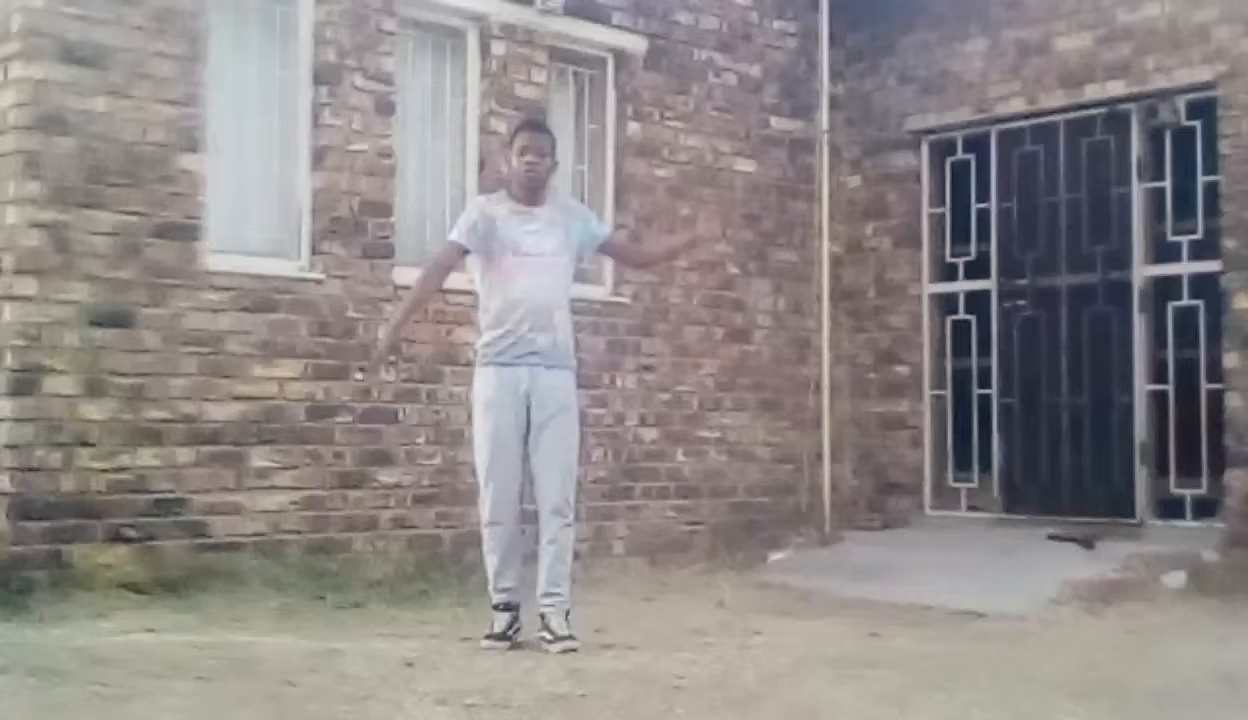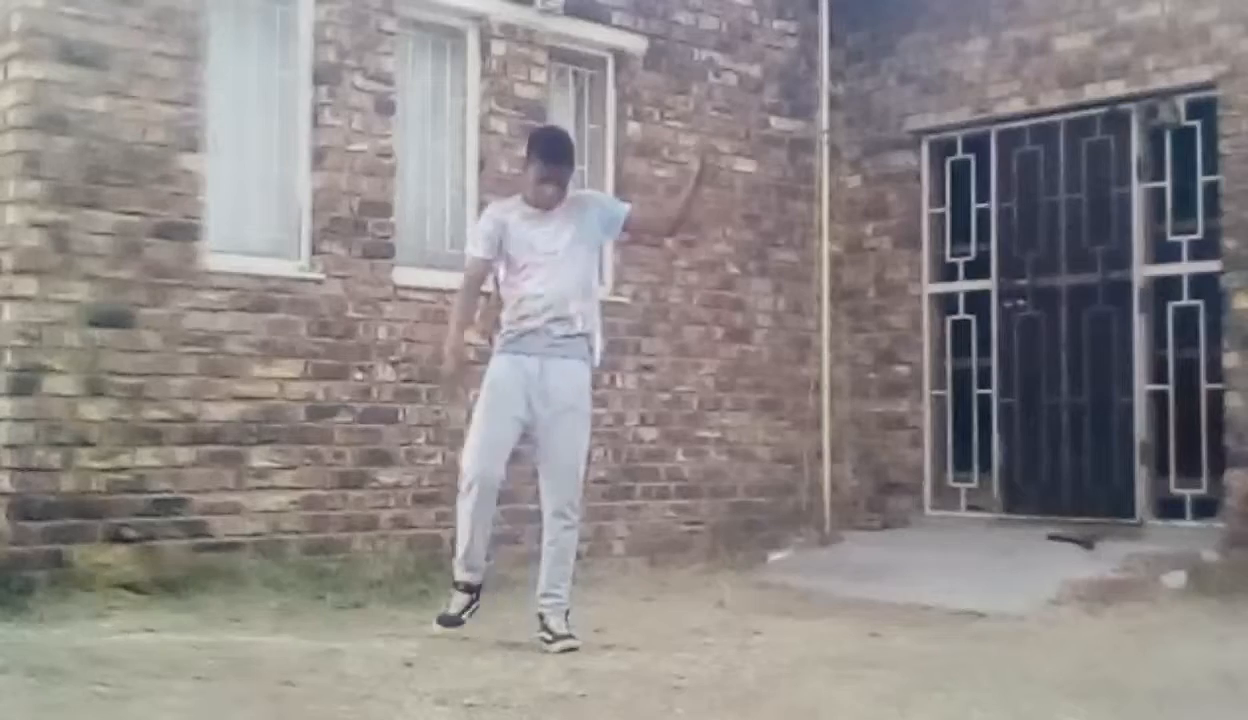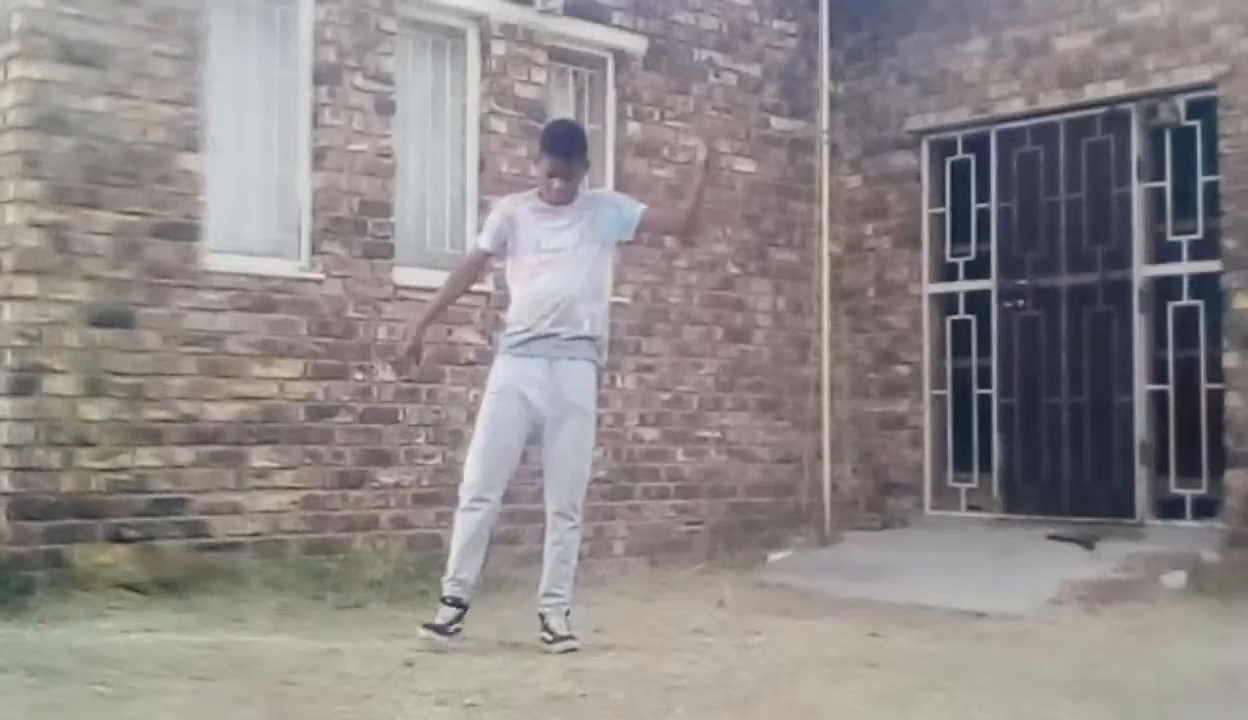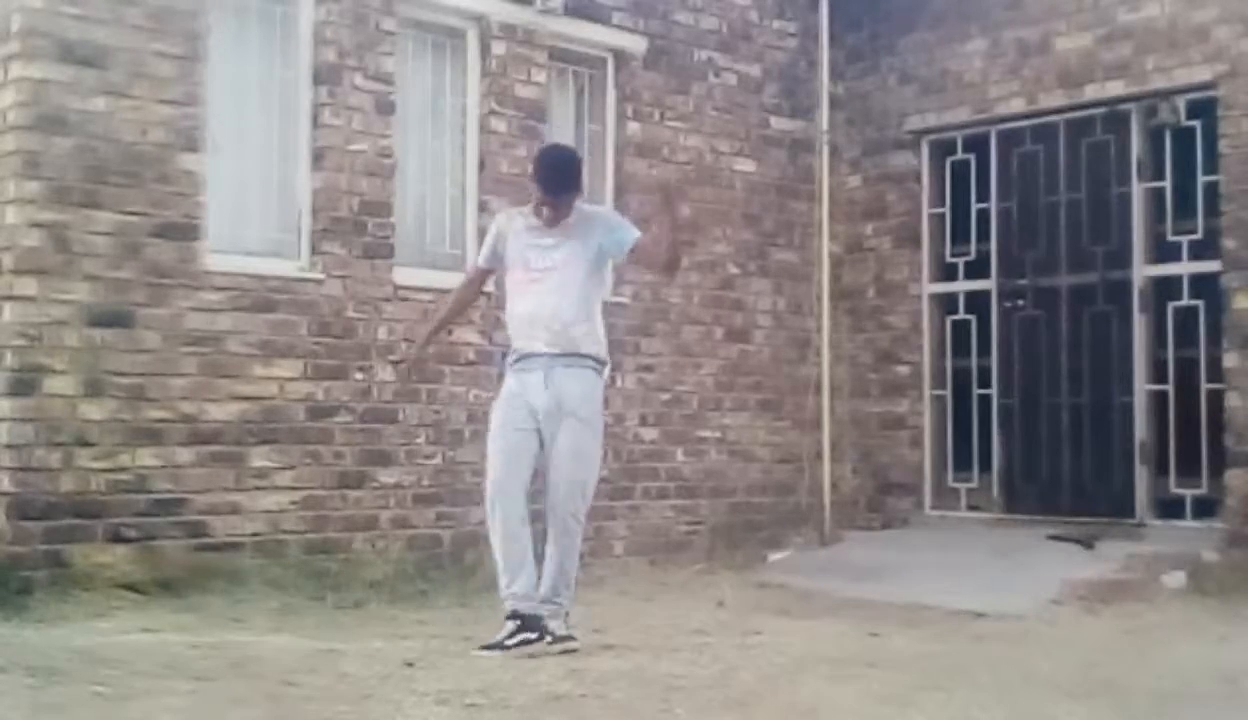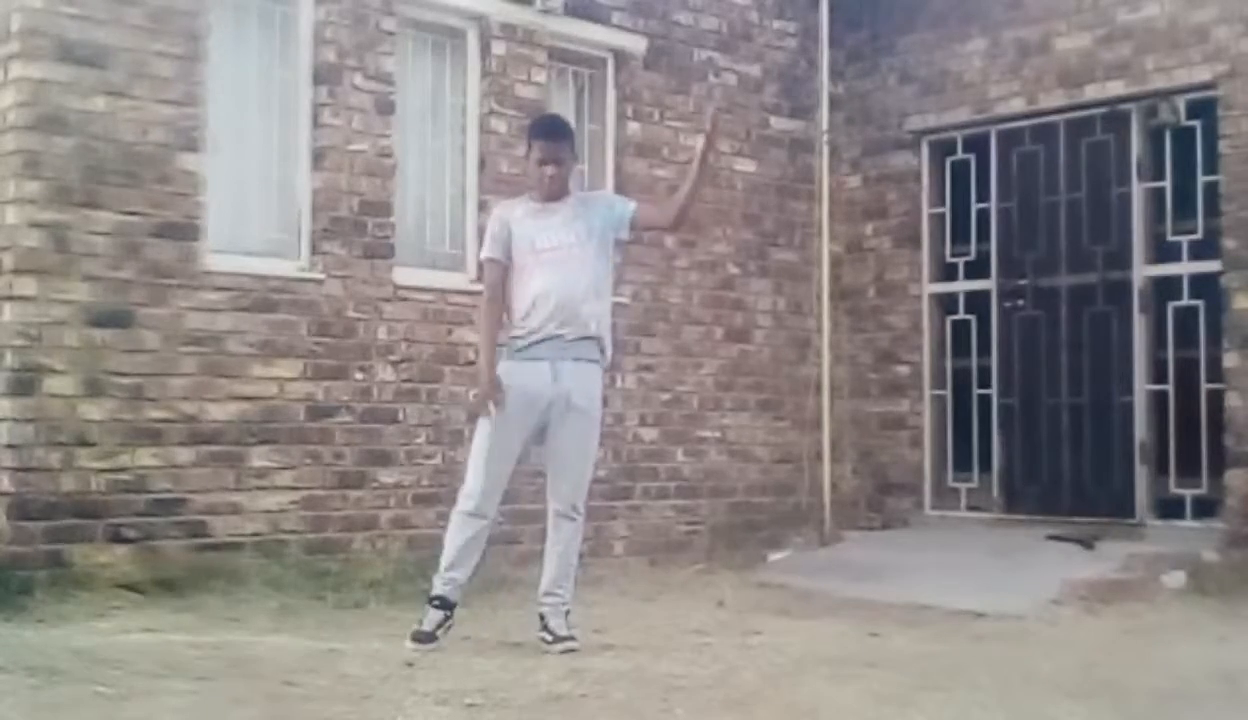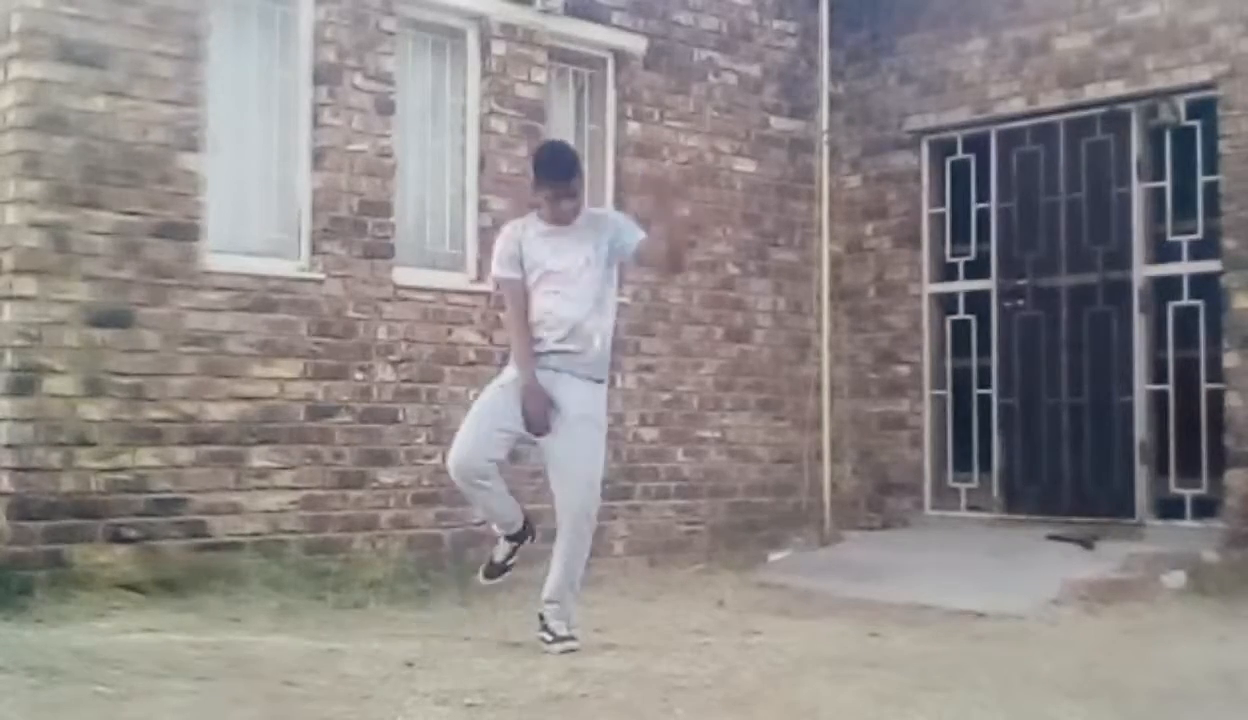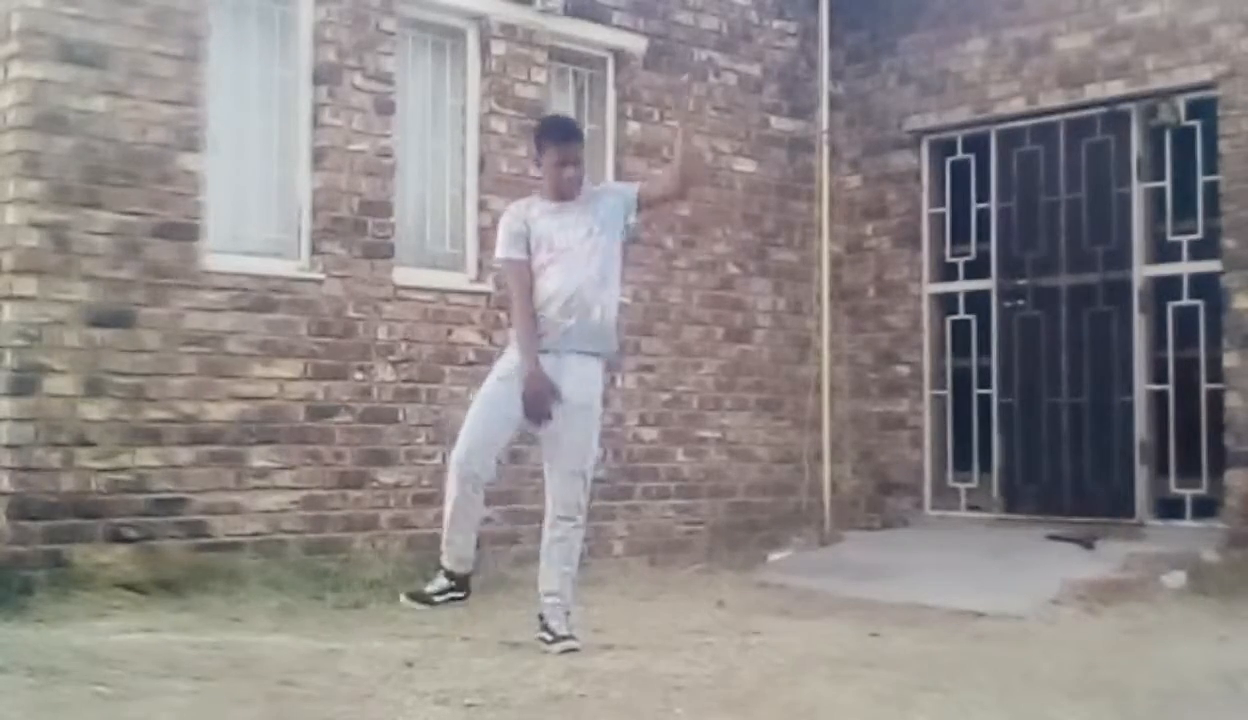
dt=0.4s
person 1, frame 1
left shoulder: (573, 216)
right shoulder: (484, 212)
left elbow: (638, 256)
right elbow: (439, 268)
left wrist: (695, 236)
right wrist: (394, 326)
left hip: (556, 371)
right hip: (498, 369)
left knee: (557, 499)
right knee: (498, 499)
left ankle: (554, 611)
right ankle: (504, 606)
person 1, frame 2
left shoulder: (592, 209)
right shoulder: (498, 217)
left elbow: (664, 226)
right elbow: (471, 284)
left wrist: (695, 180)
right wrist: (453, 340)
left hip: (569, 366)
right hip: (511, 362)
left knee: (563, 499)
right knee: (480, 473)
left ankle: (553, 610)
right ankle: (468, 579)
person 1, frame 3
left shoulder: (608, 209)
right shoulder: (511, 211)
left elbow: (679, 225)
right elbow: (469, 269)
left wrist: (702, 174)
right wrist: (421, 324)
left hip: (575, 368)
right hip: (516, 363)
left knee: (567, 500)
right knee: (480, 484)
left ankle: (554, 611)
right ankle: (455, 596)
person 1, frame 4
left shoulder: (602, 225)
right shoulder: (507, 226)
left elbow: (666, 263)
right elbow: (473, 286)
left wrist: (668, 212)
right wrist: (427, 337)
left hip: (578, 378)
right hip: (522, 376)
left knee: (569, 505)
right knee: (502, 491)
left ankle: (554, 612)
right ankle: (522, 612)
person 1, frame 5
left shoulder: (603, 209)
right shoulder: (507, 216)
left elbow: (672, 217)
right elbow: (495, 293)
left wrist: (701, 156)
right wrist: (486, 365)
left hip: (579, 368)
right hip: (519, 365)
left knee: (568, 501)
right knee: (480, 489)
left ankle: (554, 612)
right ankle: (443, 597)
person 1, frame 6
left shoulder: (609, 227)
right shoulder: (515, 236)
left elbow: (670, 262)
right elbow: (516, 315)
right wrist: (529, 385)
left hip: (582, 384)
right hip: (526, 374)
left knee: (580, 506)
right knee: (465, 460)
left ankle: (556, 614)
right ankle: (514, 527)
person 1, frame 7
left shoulder: (612, 201)
right shoulder: (519, 217)
left elbow: (678, 187)
right elbow: (521, 296)
left wrist: (683, 122)
right wrist: (531, 368)
left hip: (582, 364)
right hip: (526, 356)
left knee: (569, 496)
right knee: (468, 459)
left ankle: (554, 613)
right ankle: (455, 571)
